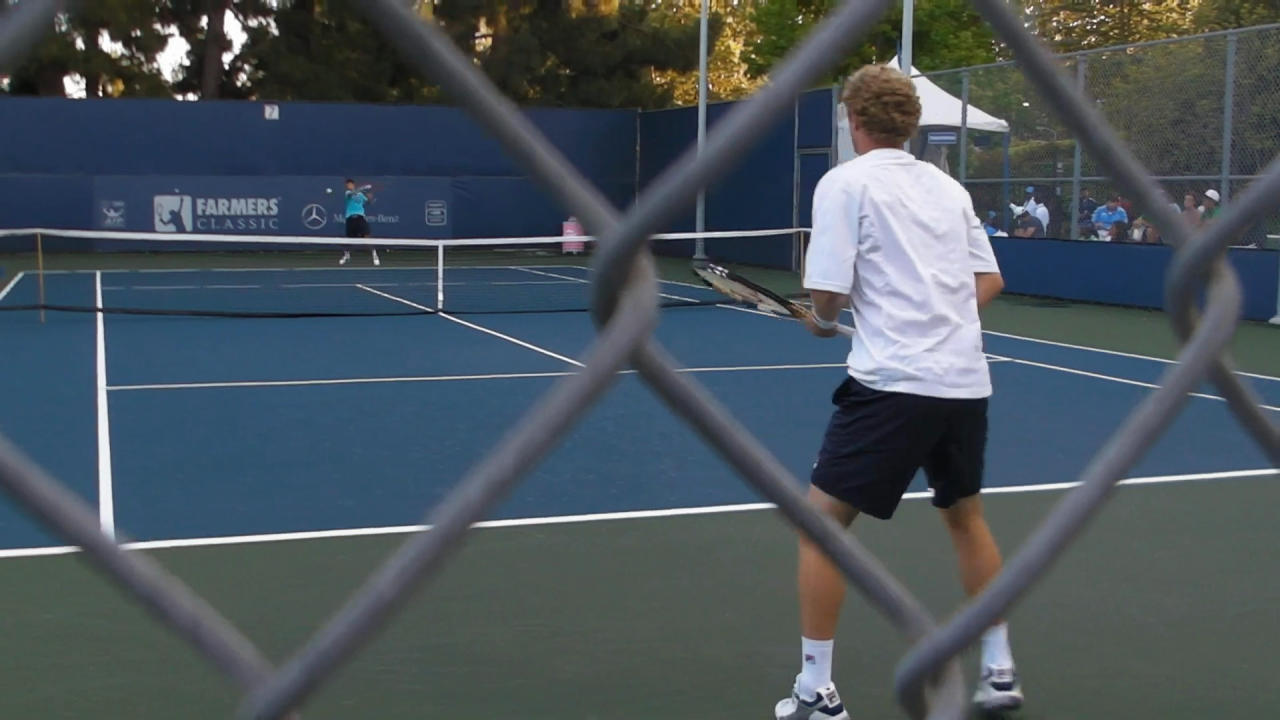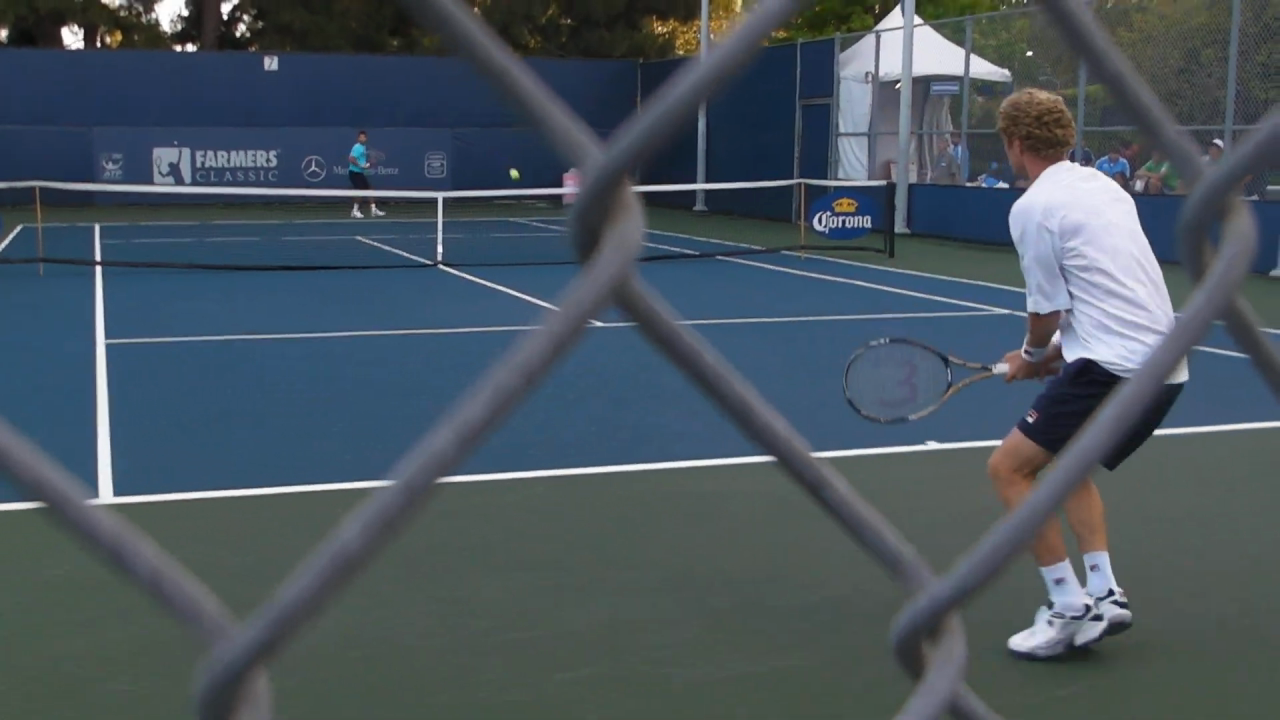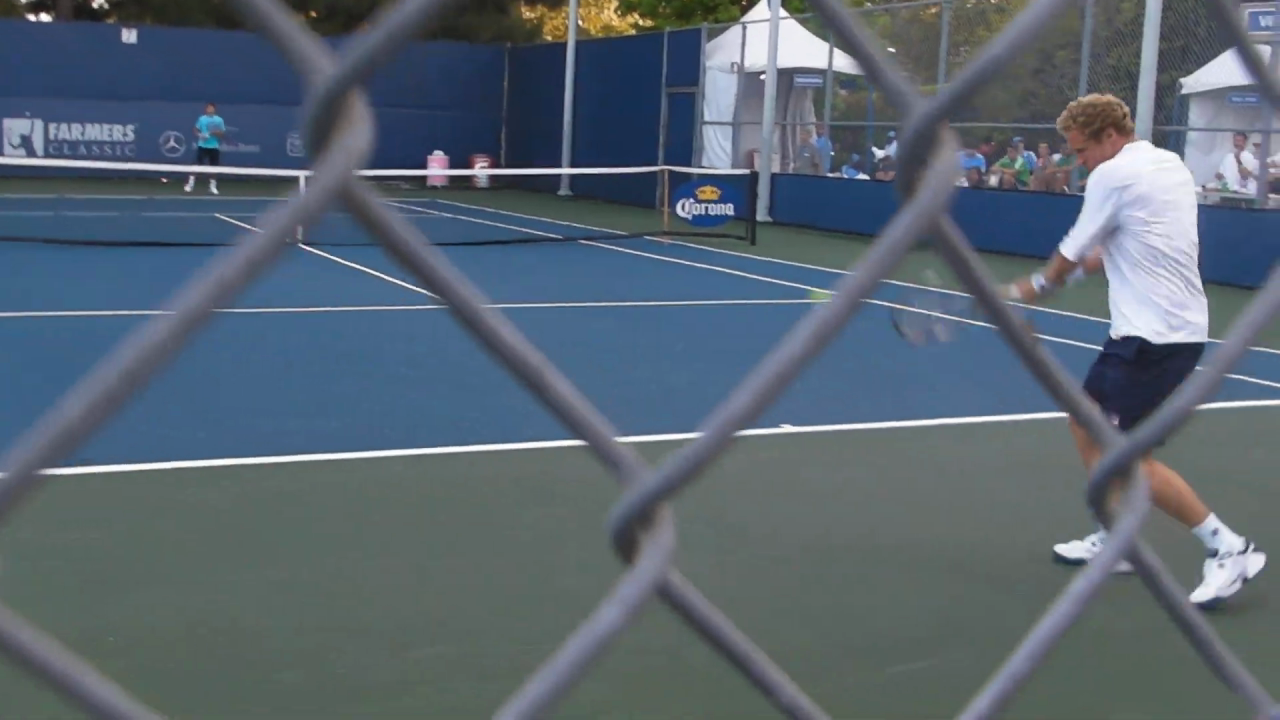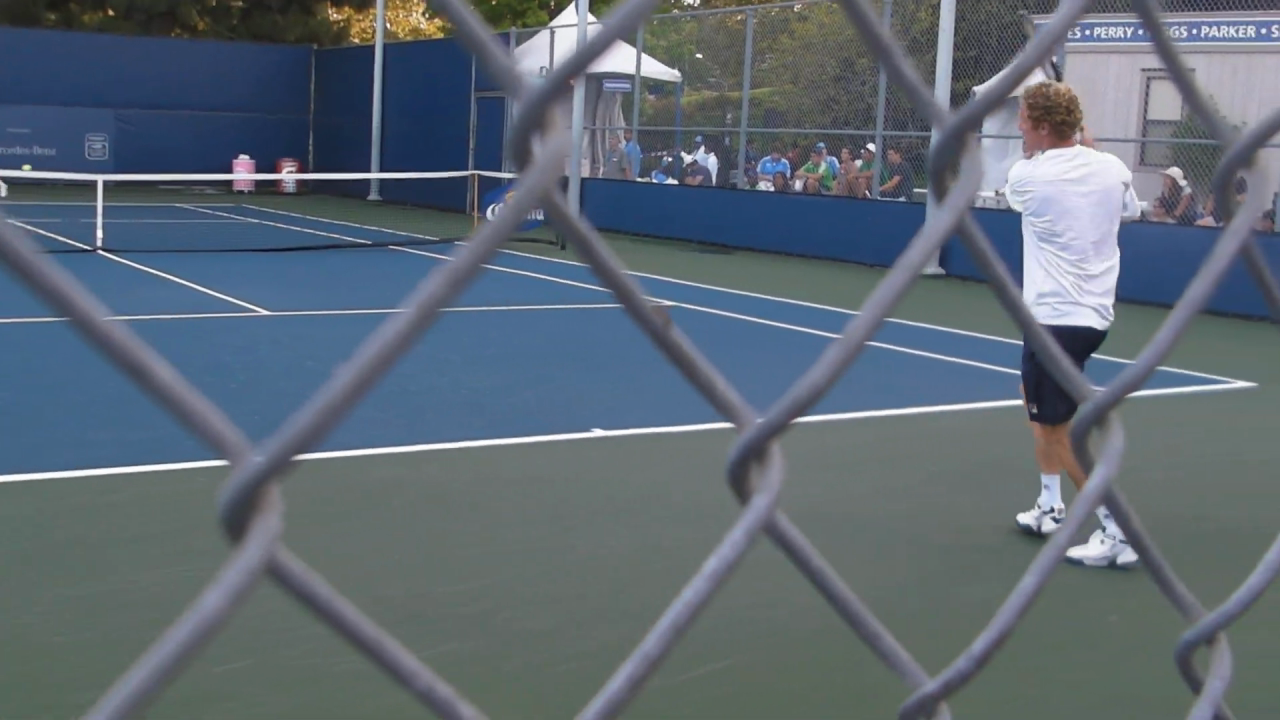
dt=0.5s
person 1, frame 1
left shoulder: (843, 182)
right shoulder: (949, 187)
left elbow: (827, 293)
right elbow: (990, 282)
left wrist: (819, 320)
left hip: (891, 383)
right hip: (965, 383)
left knee: (821, 523)
right knee: (964, 517)
person 1, frame 2
left shoulder: (1033, 209)
right shoulder: (1099, 185)
left elbow: (1048, 310)
left wrist: (1031, 356)
right wrist: (1056, 351)
left hip: (1116, 366)
left knee: (1009, 467)
left ankle: (1072, 607)
right ankle: (1102, 593)
person 1, frame 3
left shoulder: (1115, 176)
right shoulder: (1170, 165)
left elbow: (1073, 252)
left wrist: (1036, 285)
right wrist: (1097, 258)
left hip: (1158, 336)
right hip: (1142, 330)
right knee: (1086, 425)
left ankle: (1230, 549)
right ankle: (1114, 540)
person 1, frame 4
left shoulder: (1025, 176)
right shoulder: (1114, 169)
right elbow: (1129, 212)
left hip: (1055, 317)
right hip: (1096, 313)
left knee: (1058, 428)
right knee: (1043, 408)
left ankle: (1117, 532)
right ankle: (1051, 507)
